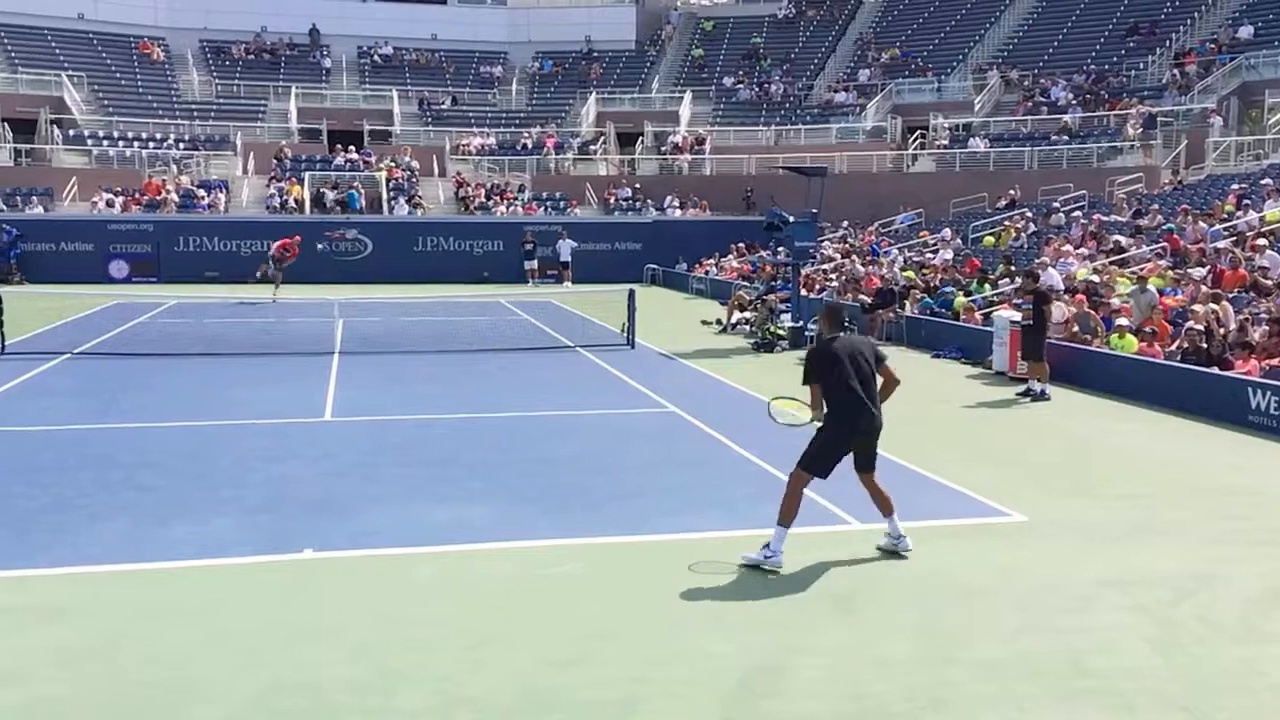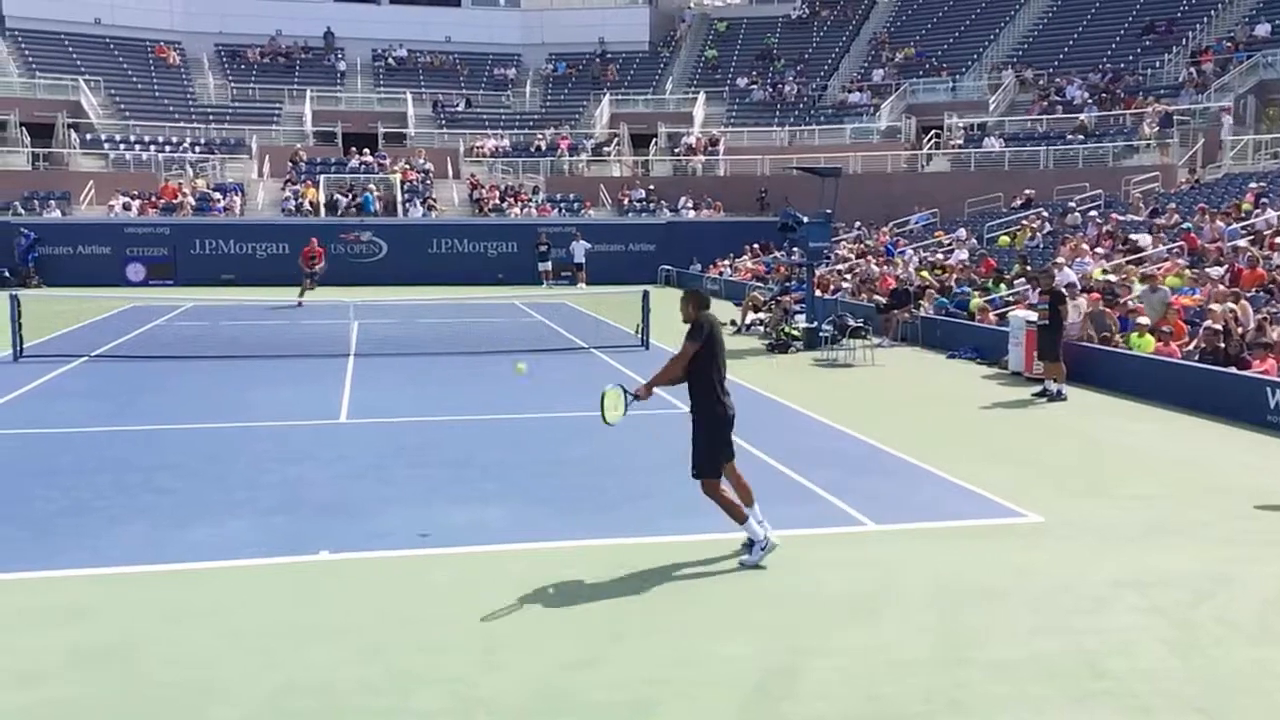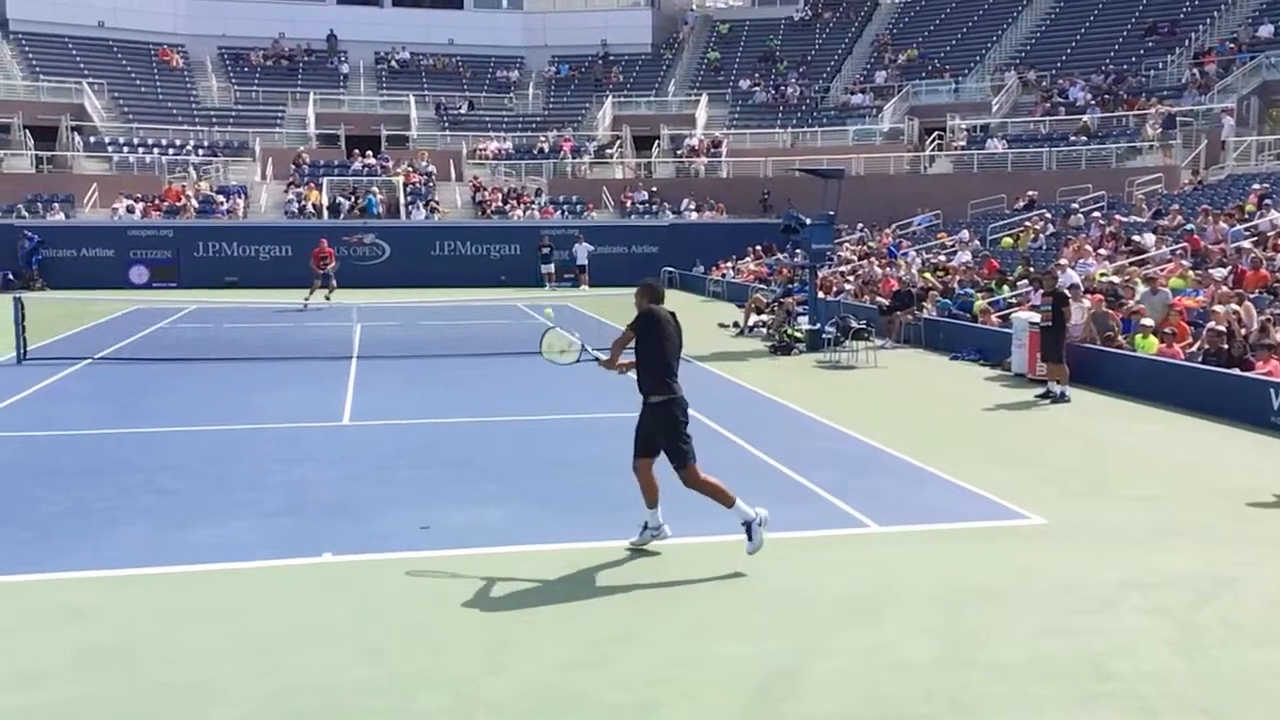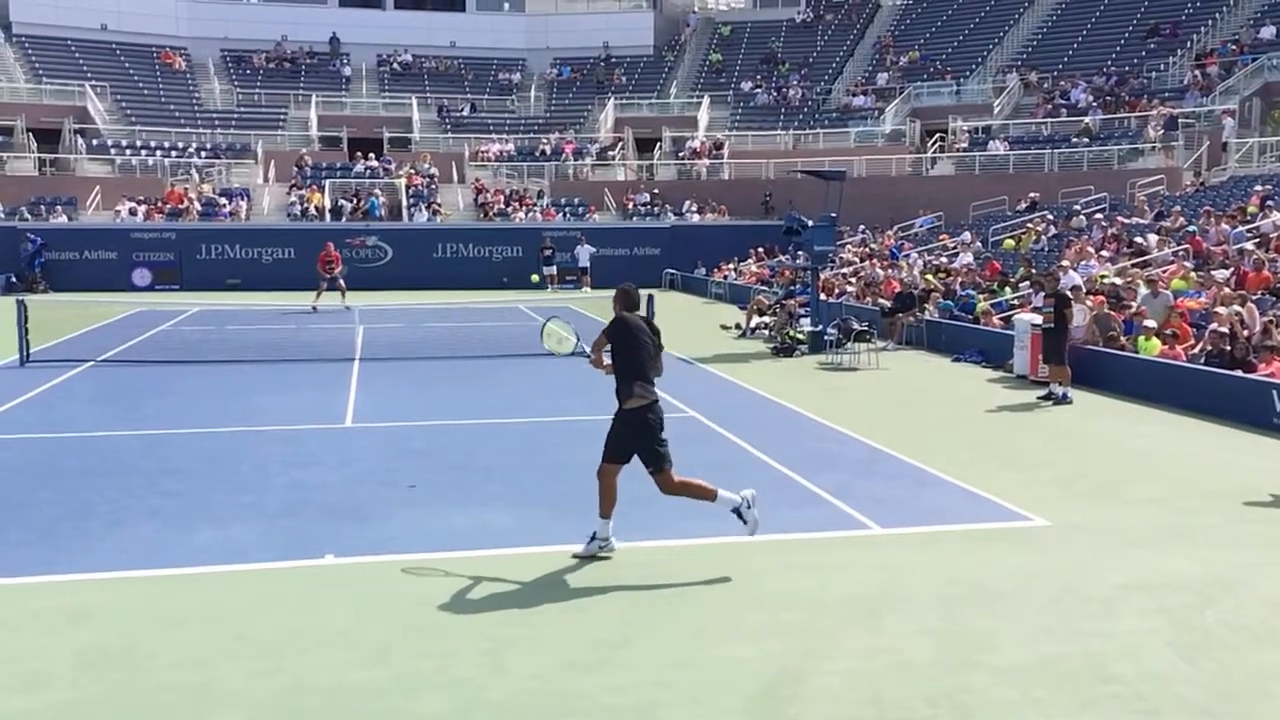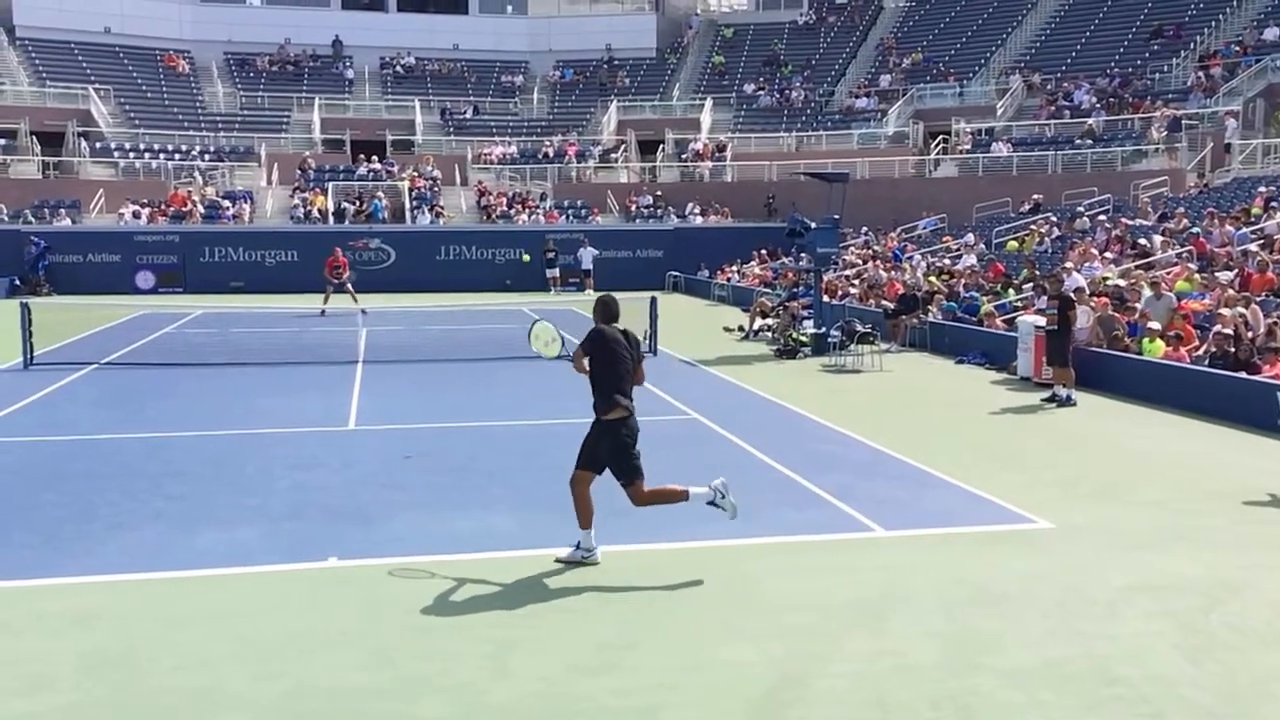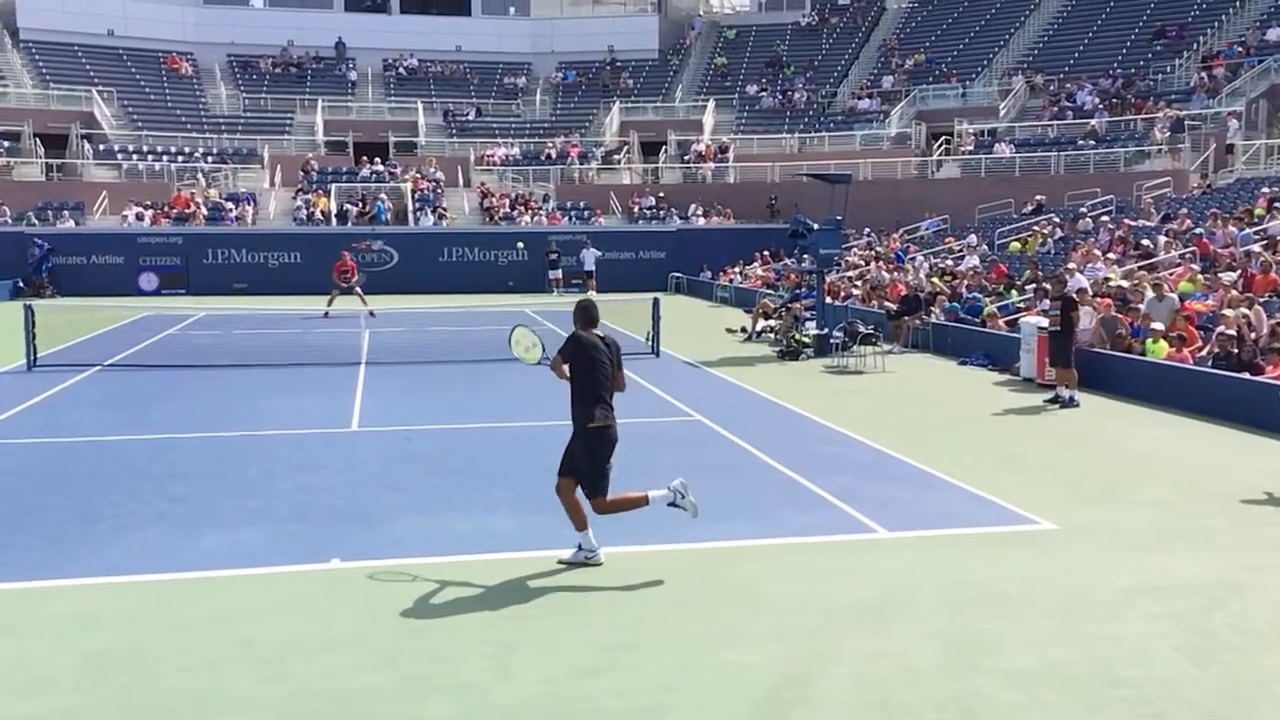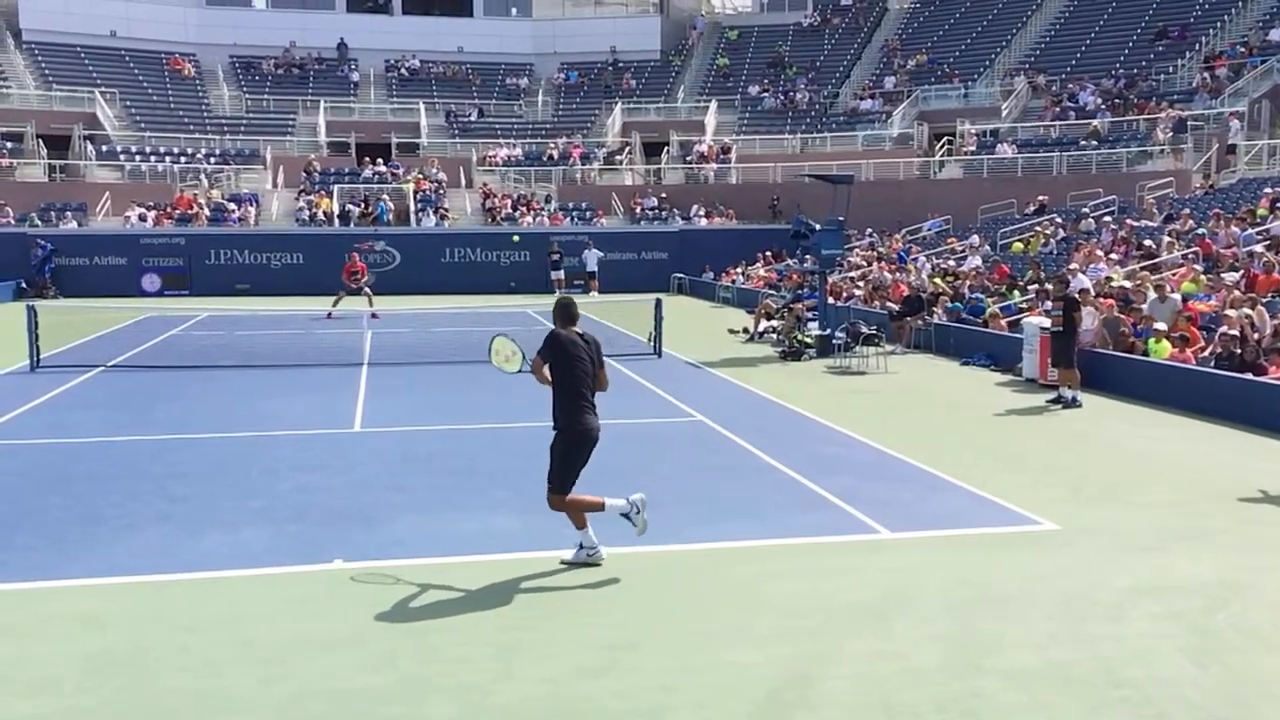
dt=0.5s
person 1, frame 1
left shoulder: (817, 352)
right shoulder: (865, 344)
left elbow: (816, 405)
right elbow: (892, 380)
left wrist: (820, 415)
left hip: (841, 425)
right hip: (871, 423)
left knee: (797, 481)
right knee: (868, 480)
left ankle: (773, 551)
right ankle: (897, 536)
person 1, frame 2
left shoulder: (704, 323)
right shoulder: (701, 328)
left elbow: (679, 360)
right elbow: (683, 373)
left wrist: (648, 384)
right wrist: (654, 384)
left hip: (711, 414)
right hip: (714, 412)
left knee: (710, 486)
right knee: (729, 471)
left ankle: (759, 538)
right ankle: (758, 525)
person 1, frame 3
left shoulder: (649, 314)
right shoulder: (669, 321)
left elbow: (620, 344)
left wrist: (612, 361)
right wrist: (634, 364)
left hip: (666, 406)
right hip: (654, 405)
left knee: (691, 477)
right knee: (641, 466)
left ankle: (750, 517)
right ankle: (655, 525)
person 1, frame 4
left shoulder: (622, 322)
right shoulder: (650, 328)
left elbow: (597, 347)
right elbow: (657, 370)
left wrist: (599, 361)
left hip: (642, 414)
right hip: (628, 413)
left knee: (668, 483)
right knee: (605, 473)
left ankle: (738, 502)
right ankle: (602, 538)
person 1, frame 5
left shoulder: (599, 334)
right shoulder: (631, 339)
left elbow: (577, 359)
right elbow: (639, 379)
left wrist: (585, 369)
left hip: (616, 426)
right hip: (607, 424)
left knee: (640, 496)
right knee: (578, 481)
left ankle: (711, 494)
right ankle: (587, 547)
person 1, frame 6
left shoulder: (577, 340)
right shoulder: (611, 344)
left elbow: (556, 365)
right elbow: (620, 385)
left wrist: (567, 375)
left hip: (595, 431)
right hip: (591, 430)
left knee: (601, 504)
right knee: (564, 487)
left ankle: (670, 494)
right ankle: (589, 549)
person 1, frame 7
left shoulder: (556, 338)
right shoulder: (592, 342)
left elbow: (536, 368)
right elbow: (602, 384)
left wrist: (549, 379)
left hip: (574, 429)
right hip: (587, 425)
left knee: (558, 500)
right knee: (559, 491)
left ankle: (627, 505)
right ankle: (590, 547)
